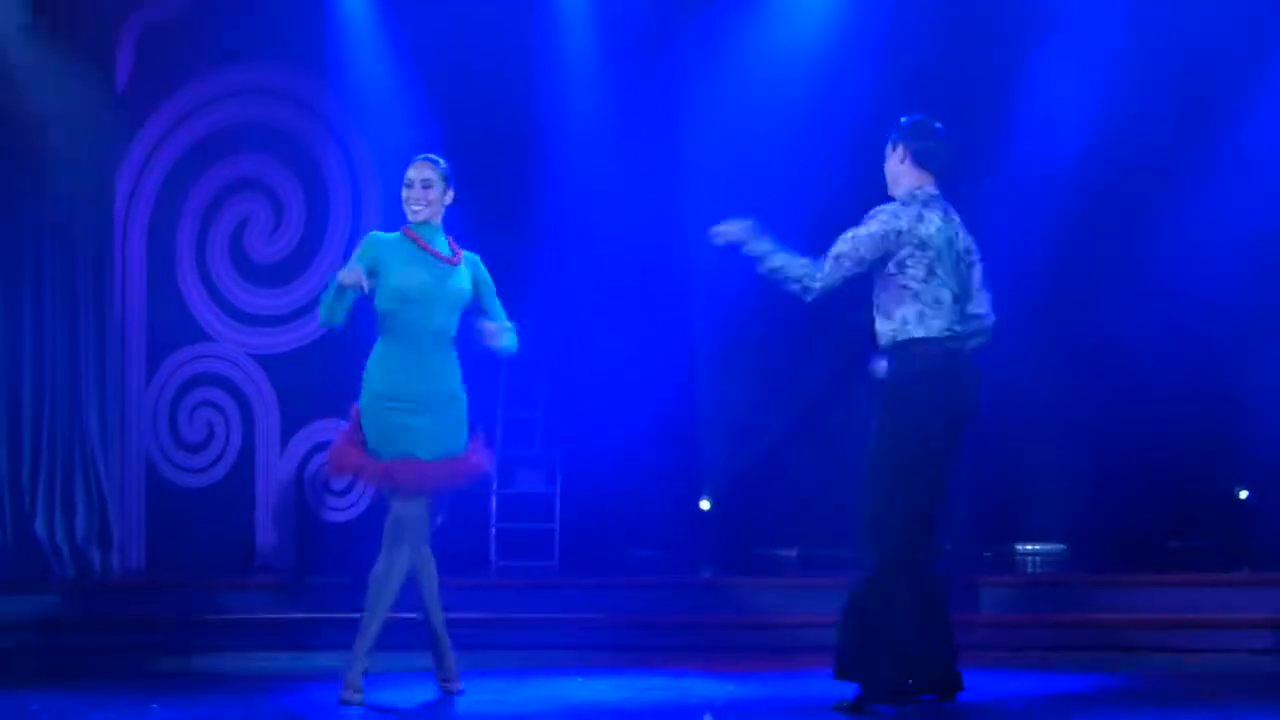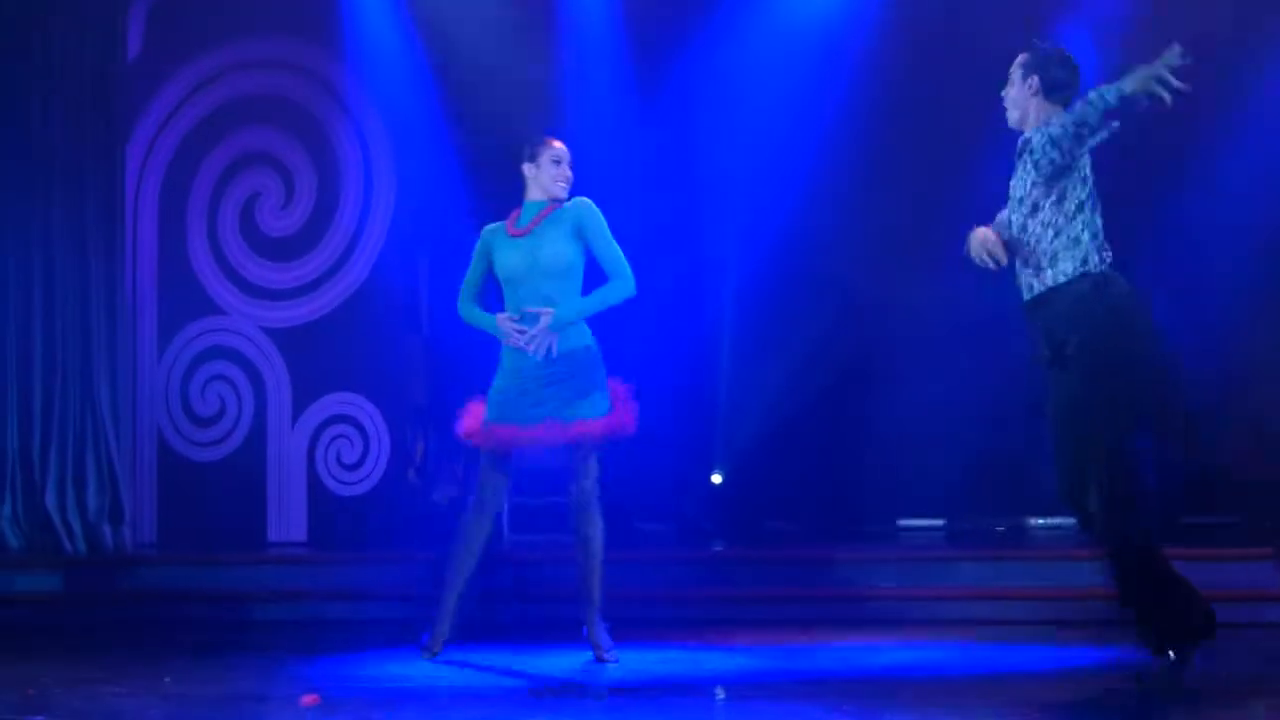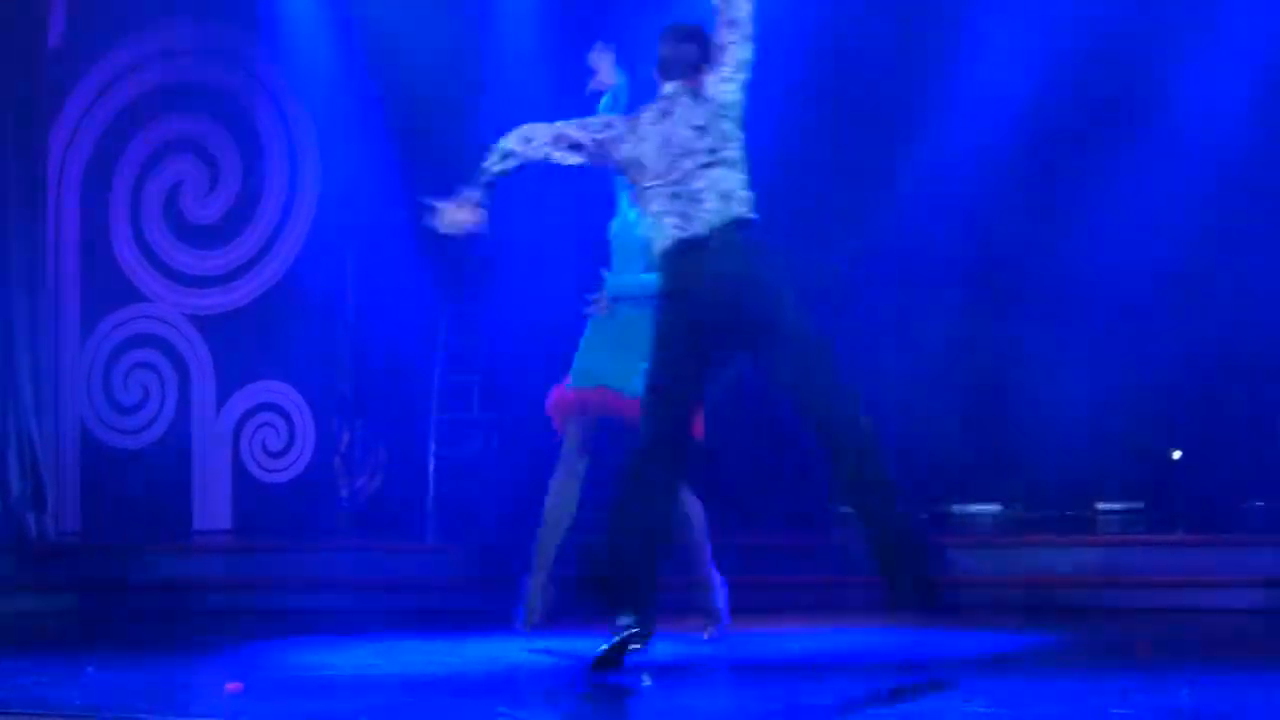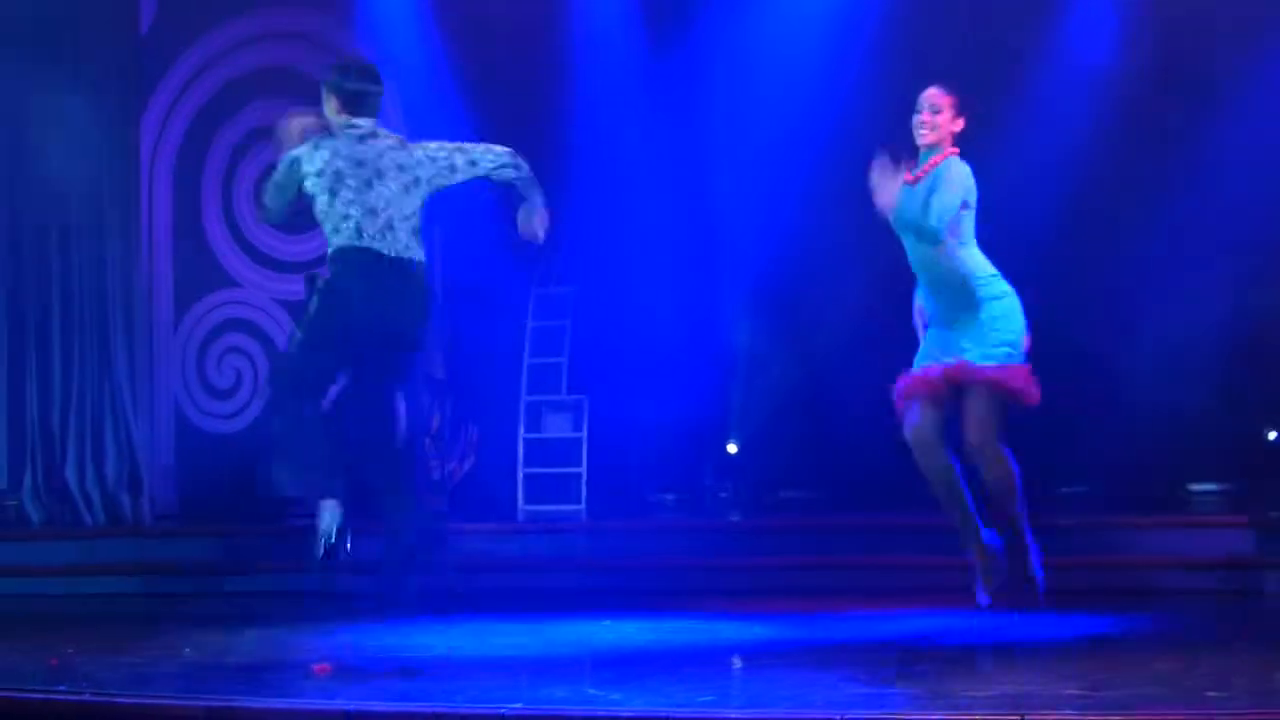
dt=1s
person 1, frame 1
left shoulder: (895, 218)
right shoulder: (953, 227)
left elbow: (816, 281)
right elbow: (980, 318)
left wrist: (751, 238)
left hip: (923, 381)
right hip: (948, 378)
left knee: (896, 523)
right knee: (910, 523)
left ankle: (885, 670)
right ankle: (928, 669)
person 1, frame 2
left shoulder: (1048, 143)
right shoulder: (1035, 161)
left elbow: (1076, 121)
right elbow: (1014, 232)
left wrist: (1129, 88)
right wrist: (985, 234)
left hip: (1088, 323)
right hip: (1089, 322)
left knee: (1094, 479)
left ankle: (1175, 621)
person 1, frame 3
left shoulder: (625, 131)
right shoulder: (718, 101)
left elbow: (530, 140)
left wrist: (475, 193)
left hip: (689, 291)
right hip: (746, 268)
left knee: (656, 452)
right knee: (832, 416)
left ankle: (630, 611)
right ankle: (910, 573)
person 1, frame 4
left shoulder: (311, 153)
right shoulder: (417, 157)
left elbow: (274, 208)
right elbow: (503, 160)
right wrist: (533, 199)
left hip: (352, 286)
right hip: (405, 296)
left knee: (292, 399)
right knee: (373, 412)
left ankle: (329, 495)
person 2, frame 1
left shoulder: (469, 263)
right shoulder: (378, 246)
left elbow: (506, 337)
right elbow: (329, 319)
left wrist: (500, 332)
right wrist: (343, 284)
left hip: (441, 404)
right hip: (385, 400)
left knee: (407, 529)
right knee: (406, 529)
left ankle: (361, 655)
right ankle: (440, 642)
person 2, frame 2
left shoulder: (581, 214)
right shoulder: (492, 237)
left elbow: (625, 283)
right elbow: (466, 304)
left wrist: (562, 317)
right wrist: (496, 324)
left hip: (577, 368)
right hip: (517, 376)
left knee: (585, 493)
right knee: (487, 494)
left ankle: (593, 617)
right ankle: (447, 610)
person 2, frame 3
right shoulder: (629, 191)
right elbow: (599, 124)
left wrist: (618, 289)
right wrist: (613, 87)
left hip: (656, 350)
right hip: (606, 342)
right knee: (574, 454)
left ankle: (710, 581)
right ankle: (539, 582)
person 2, frame 4
left shoulder: (954, 172)
right shoulder: (907, 180)
left elbow: (934, 225)
left wrist: (893, 206)
right wrist: (922, 300)
left hip: (988, 311)
right hip: (944, 325)
left knee: (982, 438)
right knee: (918, 431)
left ankle: (1020, 544)
right ankle: (977, 540)
